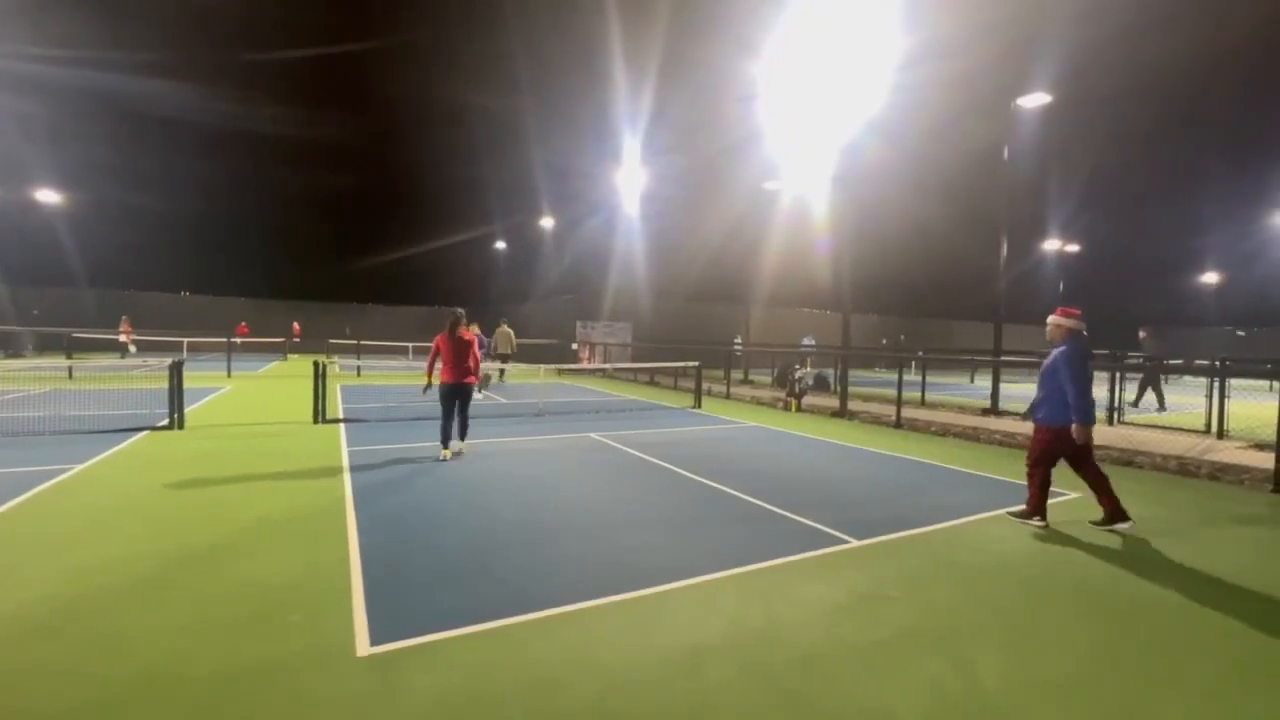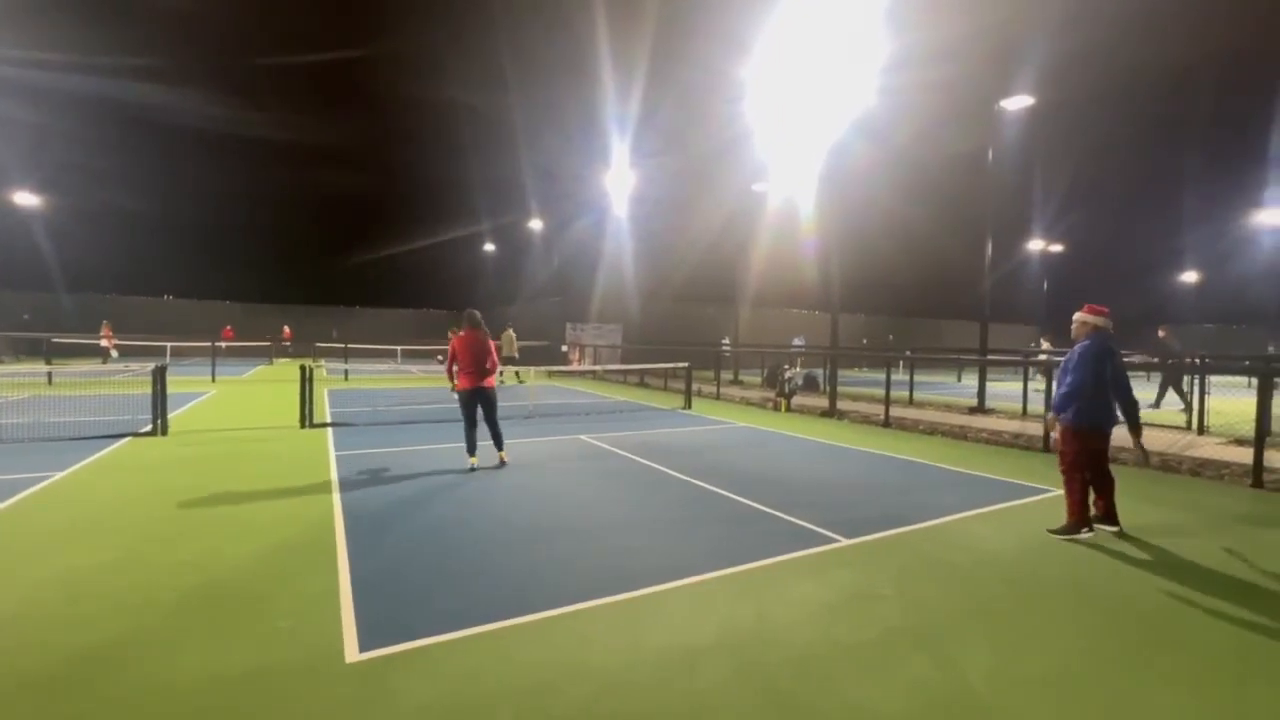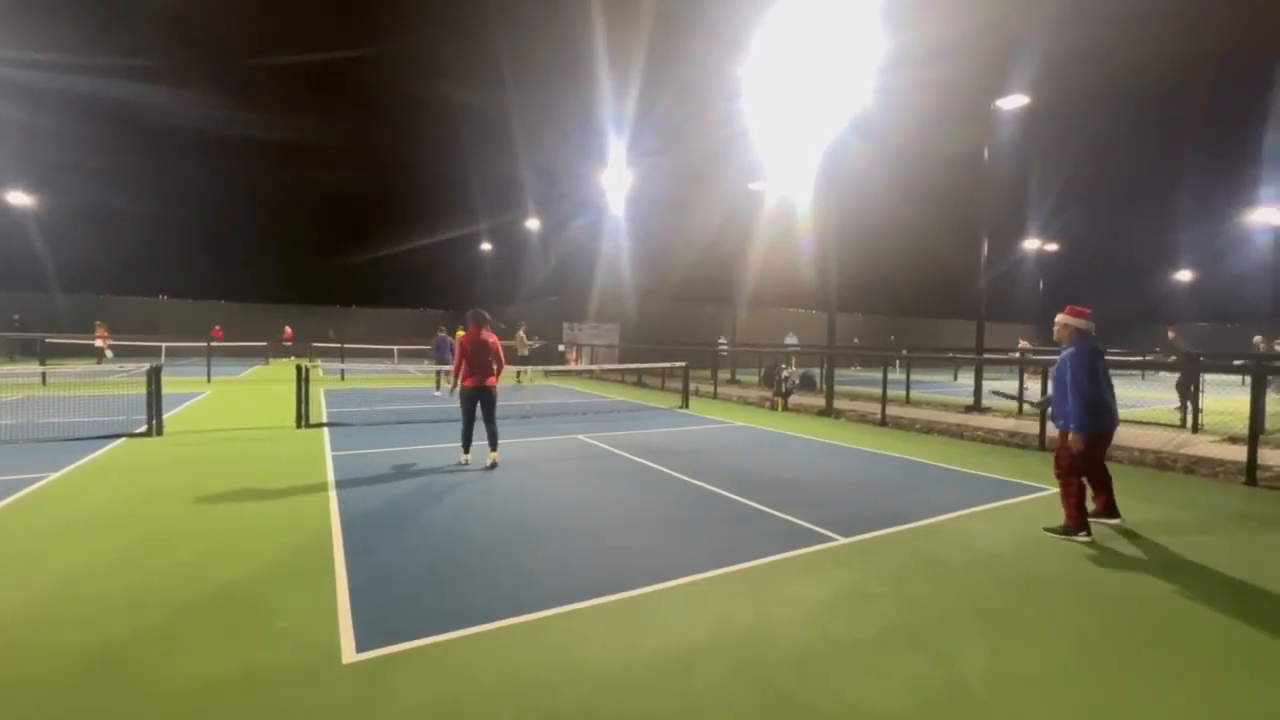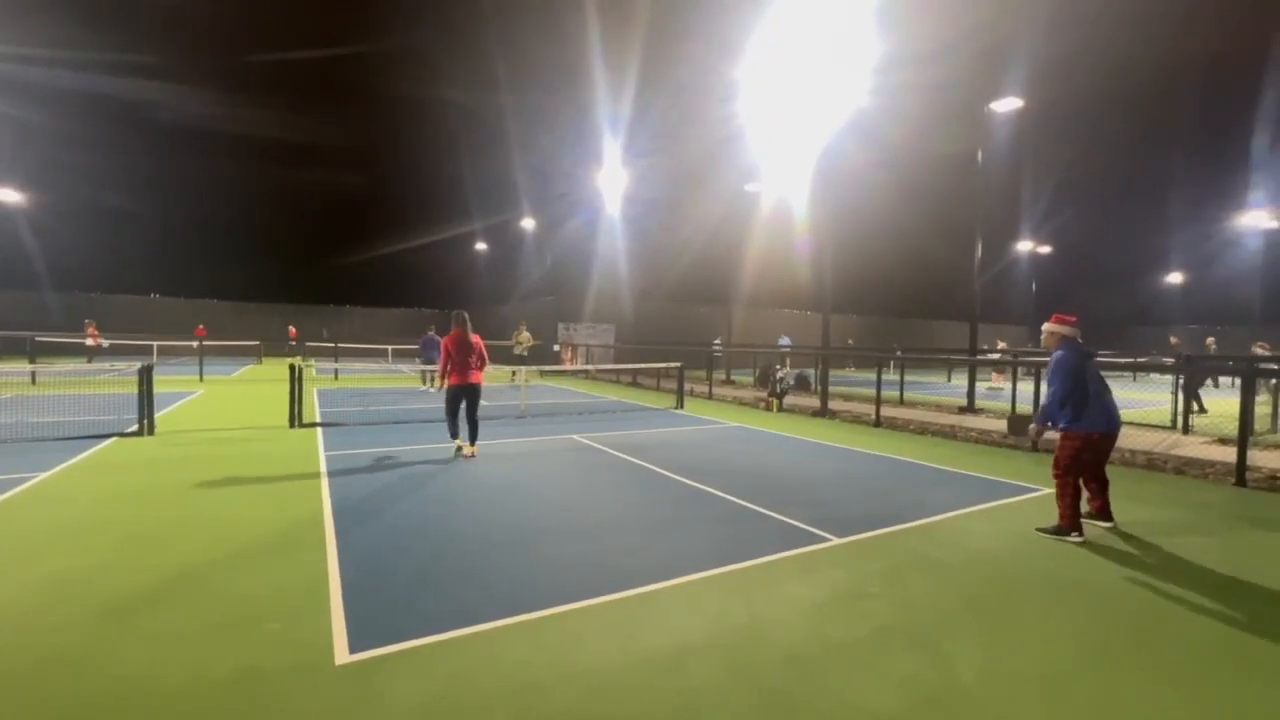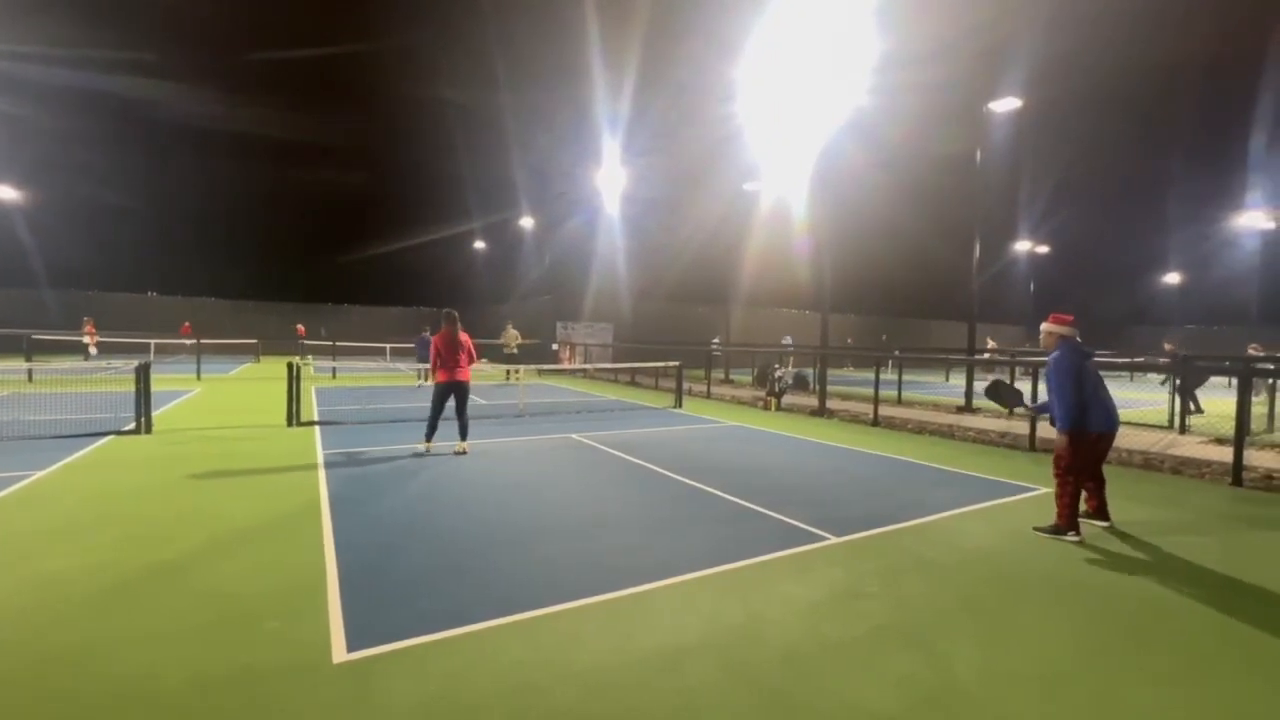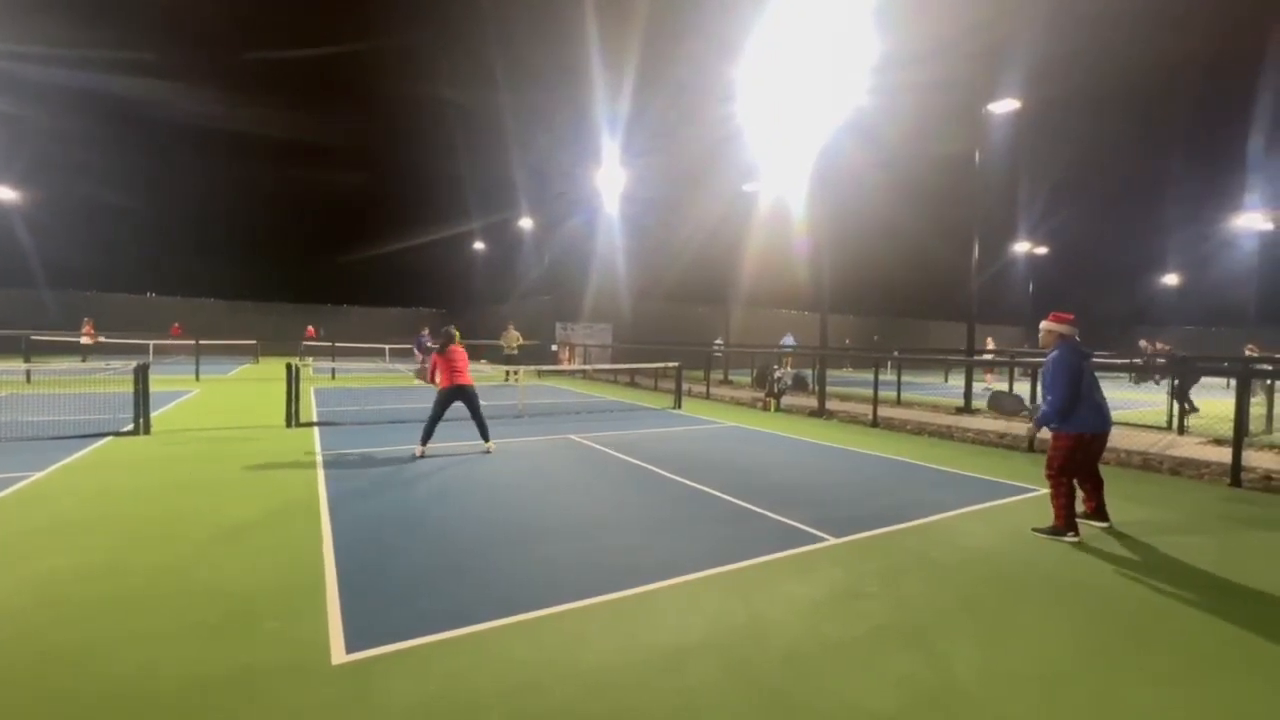
dt=0.7s
person 1, frame 1
left shoulder: (1066, 353)
right shoulder: (1070, 351)
left elbow: (1077, 390)
left wrist: (1078, 420)
right wrist: (1035, 407)
left hip: (1056, 422)
right hip: (1073, 422)
left knee: (1037, 465)
right knee: (1087, 467)
left ankle: (1035, 513)
right ankle: (1116, 514)
person 1, frame 2
left shoulder: (1085, 349)
right shoulder: (1110, 353)
left elbow: (1073, 385)
right elbow: (1123, 391)
left wrist: (1056, 410)
right wrist: (1133, 423)
left hip: (1078, 422)
right hip: (1101, 421)
left knee: (1073, 471)
right knee: (1097, 469)
left ankle: (1079, 524)
right ankle: (1107, 516)
person 1, frame 3
left shoulder: (1074, 355)
right shoulder: (1088, 351)
left elbow: (1080, 394)
left wrist: (1077, 429)
right wrist: (1051, 400)
left hip: (1081, 427)
right hip: (1102, 422)
left knee: (1068, 472)
right knee: (1094, 467)
left ankle: (1077, 526)
right ankle: (1108, 510)
person 1, frame 4
left shoulder: (1062, 358)
right shoulder: (1079, 357)
left elbow: (1057, 396)
left wrist: (1040, 422)
right wrist: (1053, 420)
left hip: (1084, 427)
right hip: (1105, 423)
left knee: (1065, 473)
right knee: (1092, 470)
left ankle: (1069, 527)
right ankle: (1101, 513)
person 1, frame 5
left shoulder: (1059, 358)
right shoulder: (1076, 356)
left elbow: (1065, 398)
left wrist: (1063, 430)
right wrist: (1038, 408)
left hip: (1084, 427)
right hip: (1103, 422)
left knee: (1066, 473)
right knee: (1088, 469)
left ankle: (1067, 526)
right ankle: (1098, 512)
person 1, frame 6
left shoulder: (1059, 358)
right shoulder: (1075, 356)
left elbow: (1058, 400)
left wrist: (1038, 422)
right wrist: (1042, 413)
left hip: (1076, 427)
right hip: (1095, 424)
left knee: (1058, 474)
right knee: (1086, 470)
left ankle: (1065, 527)
right ankle: (1097, 512)
